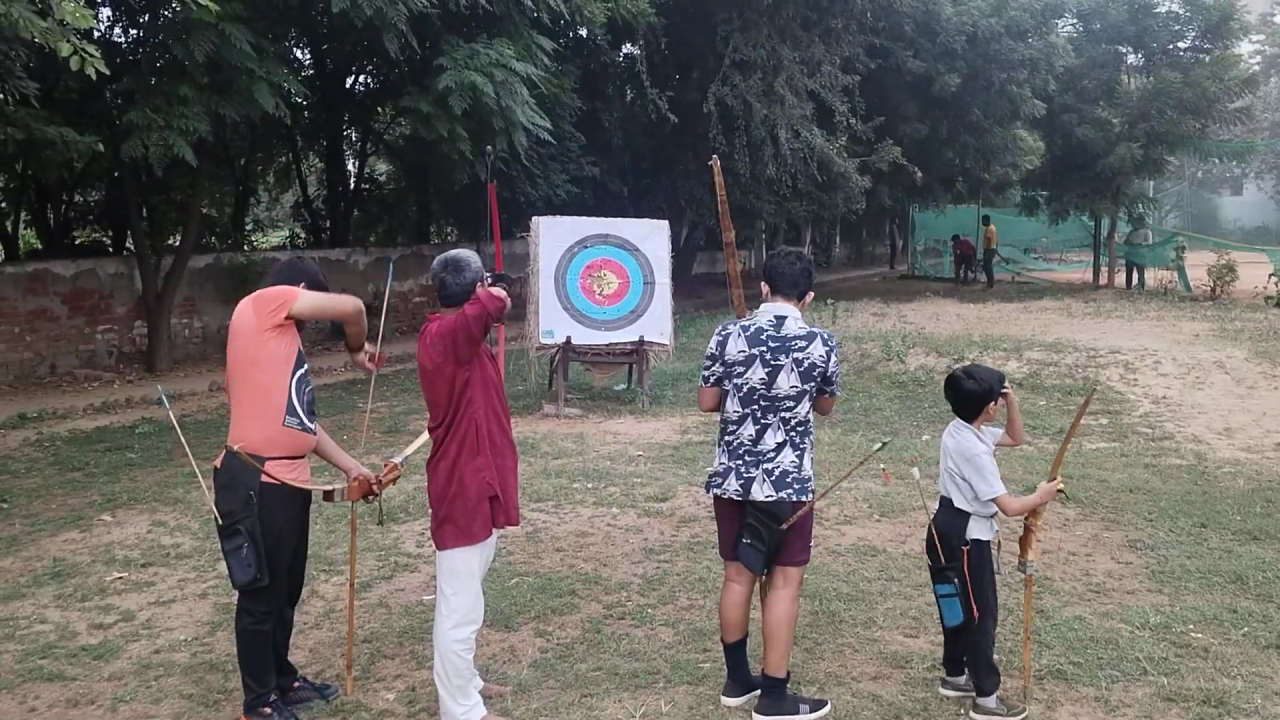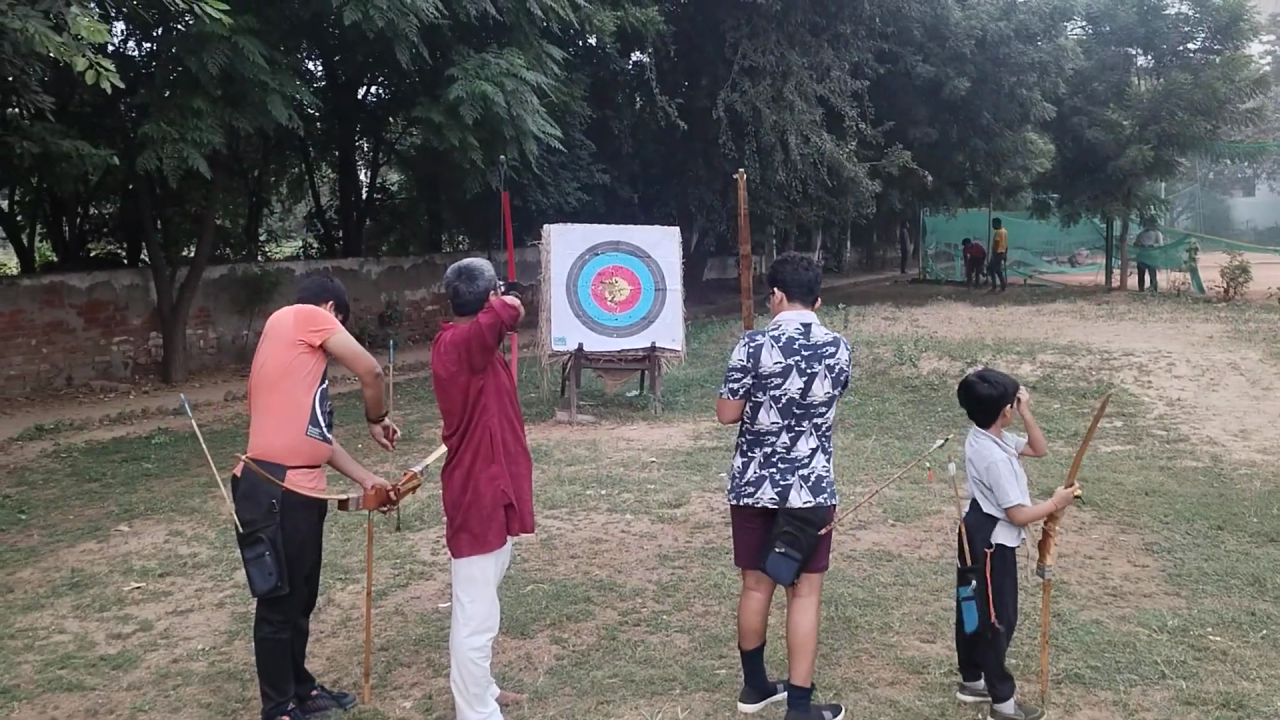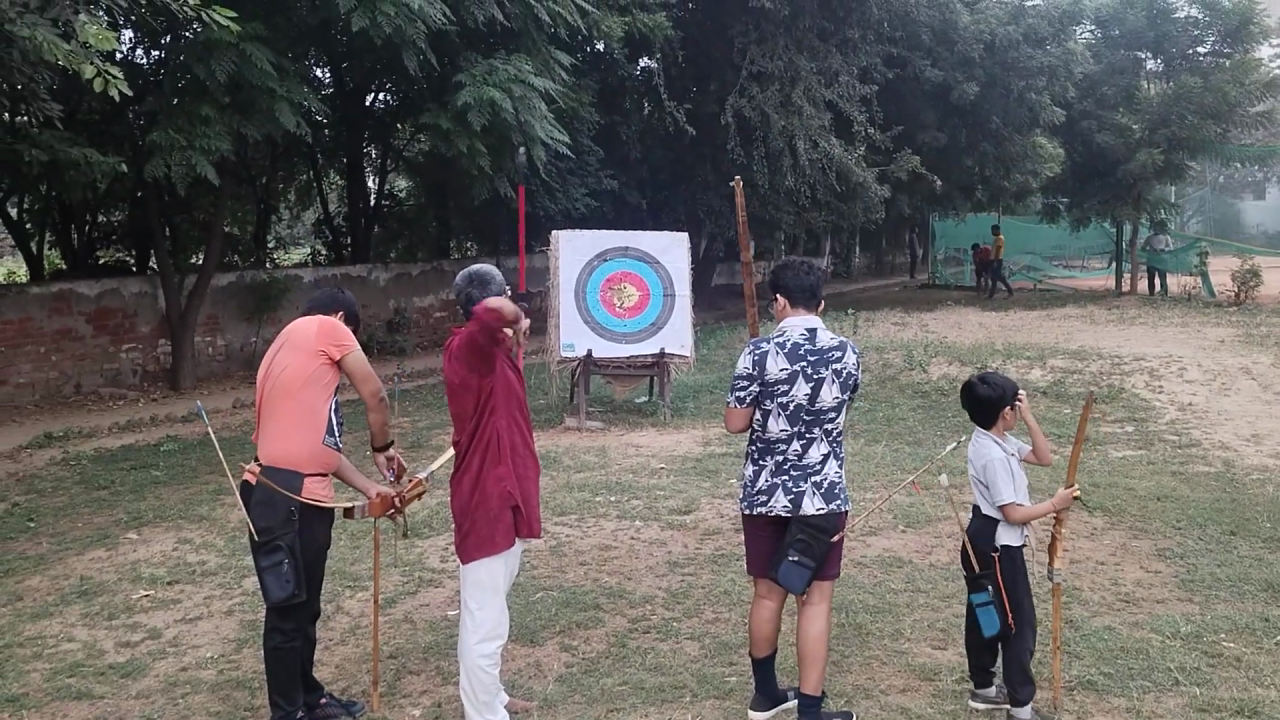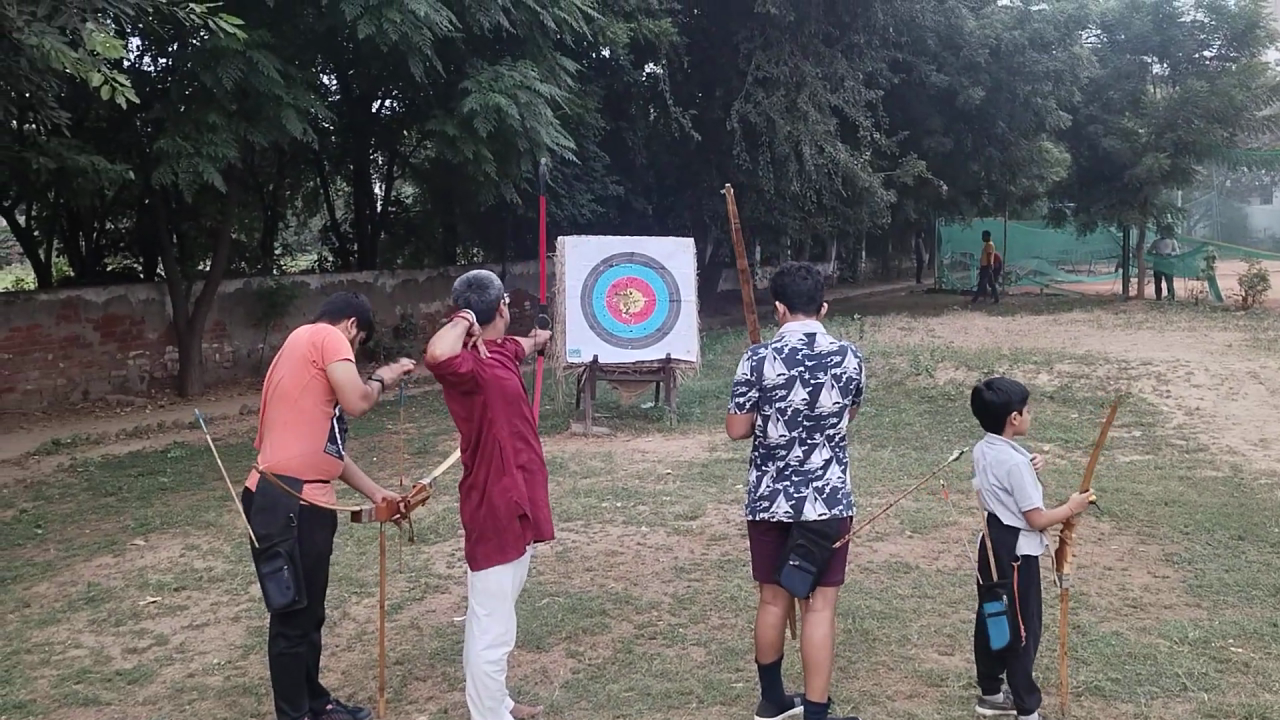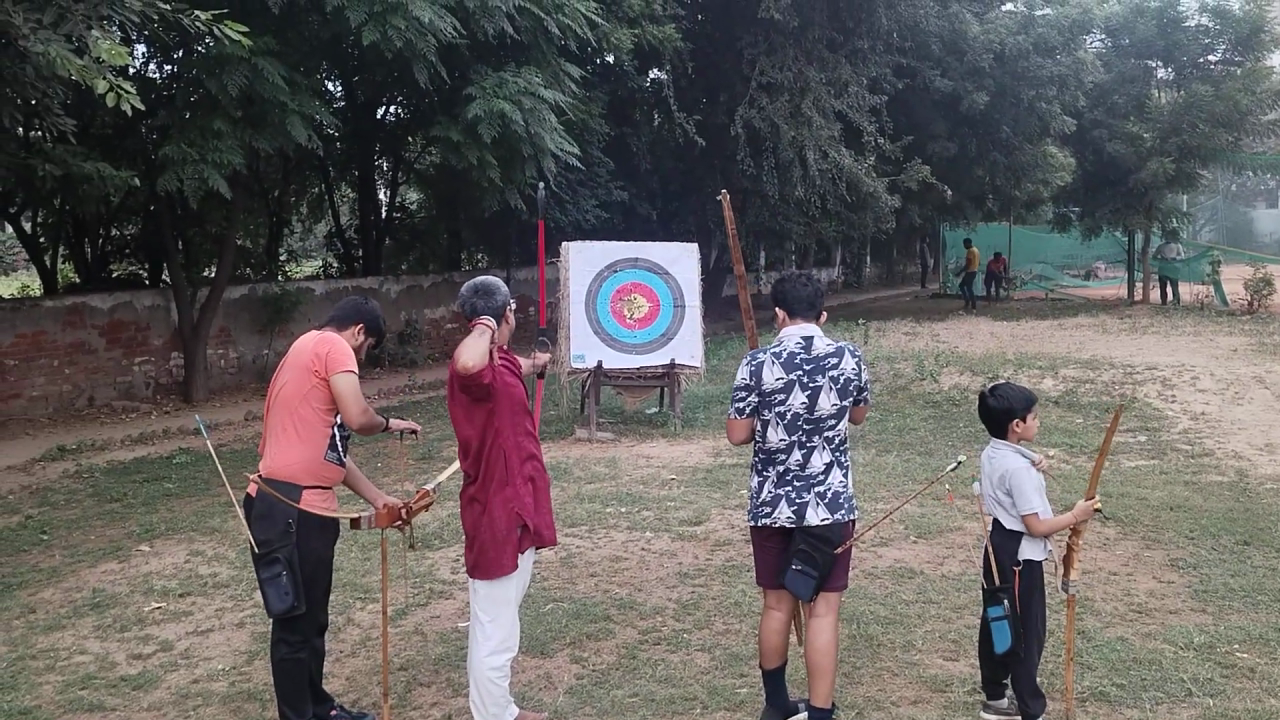
dt=0.5s
person 1, frame 1
left shoulder: (729, 335)
right shoulder: (820, 344)
left elbow: (707, 402)
right elbow: (825, 406)
left hip: (732, 477)
right hip: (786, 482)
left knee: (737, 575)
right knee: (785, 582)
left ankle: (738, 679)
person 1, frame 2
left shoulder: (755, 345)
right shoulder: (839, 349)
left elbow: (727, 414)
left hip: (754, 486)
right hip: (811, 489)
left knee: (756, 584)
right knee: (805, 591)
person 1, frame 3
left shoulder: (760, 352)
right shoulder: (847, 353)
left elbow: (735, 423)
left hip: (766, 493)
right hip: (823, 495)
left knee: (767, 593)
right knee: (816, 599)
person 1, frame 4
left shoulder: (759, 358)
right shoulder: (849, 357)
left elbow: (737, 429)
left hip: (769, 499)
right hip: (826, 501)
left knee: (773, 598)
right knee: (820, 604)
person 1, frame 5
left shoulder: (757, 363)
right shoulder: (848, 358)
left elbow: (737, 434)
left hip: (771, 504)
right hip: (829, 504)
left knee: (776, 604)
right knee: (823, 610)
person 2, frame 1
left shoulder: (448, 333)
right shoulder: (448, 334)
right elbow: (492, 303)
right wrist: (493, 298)
left hip: (471, 480)
right hip: (465, 486)
left knee: (461, 598)
right knee: (460, 605)
left ankle: (462, 682)
person 2, frame 2
left shoulder: (463, 341)
right shoulder: (462, 342)
right elbow: (509, 310)
right wrist: (505, 306)
left hip: (486, 487)
right hip: (479, 493)
left knee: (477, 604)
right knee: (476, 613)
person 2, frame 3
left shoulder: (479, 347)
right shoulder: (472, 346)
right elbow: (494, 310)
left wrist: (511, 338)
right wrist: (514, 318)
left hip: (495, 493)
right hip: (488, 498)
left knee: (484, 612)
right knee: (485, 619)
person 2, frame 4
left shoulder: (496, 351)
right shoulder: (469, 363)
right elbow: (437, 355)
left wrist: (534, 341)
right wrist: (463, 323)
left hip: (509, 504)
right hip: (497, 508)
left knee: (491, 619)
right knee: (492, 626)
person 2, frame 5
left shoulder: (495, 361)
right shoulder: (480, 368)
right elbow: (466, 363)
left wrist: (531, 364)
right wrist: (485, 329)
left hip: (511, 509)
right hip: (500, 515)
left knee: (497, 626)
right knee: (495, 633)
person 3, frame 1
left shoulder: (281, 337)
right shoulder: (260, 307)
left elbow: (300, 419)
right elbow: (351, 308)
left wrist: (351, 466)
right wrist: (357, 348)
left hip: (287, 482)
right hip: (256, 483)
left knee: (286, 591)
right knee: (261, 595)
left ankle: (282, 680)
person 3, frame 2
left shoulder: (293, 340)
right shoulder: (302, 317)
left elbow: (314, 431)
right elbow: (369, 371)
left wrist: (366, 478)
right wrist: (378, 419)
left hip: (298, 490)
right hip: (274, 490)
left knee: (300, 598)
right knee: (279, 602)
person 3, frame 3
left shoulder: (286, 349)
right shoulder: (326, 328)
right elbow: (374, 396)
left wrist: (369, 487)
right wrist: (383, 447)
left hip: (299, 496)
right hip: (287, 496)
left knee: (304, 606)
right knee: (288, 610)
person 3, frame 4
left shoulder: (304, 348)
right shoulder: (327, 337)
right elbow: (356, 403)
left wrist: (375, 491)
right wrist: (382, 378)
left hip: (301, 502)
right hip: (287, 502)
left knee: (308, 612)
right knee: (293, 616)
person 3, frame 5
left shoulder: (311, 352)
right shoulder: (331, 346)
left elbow: (330, 448)
right elbow: (357, 418)
left wrist: (378, 498)
right wrist: (389, 423)
left hip: (305, 508)
right hip: (288, 508)
left knee: (312, 618)
right knee: (296, 622)
person 4, frame 1
left shoulder: (958, 430)
right shoulder: (974, 451)
left elbow: (1015, 437)
right elbow: (1008, 506)
left wrist: (1012, 402)
right wrist: (1040, 496)
left hip: (946, 529)
right hip: (966, 536)
right knee: (981, 615)
left ankle: (955, 676)
person 4, frame 2
left shoulder: (985, 437)
right shoulder: (995, 457)
left elbow: (1039, 449)
right elbow: (1017, 515)
left wrist: (1027, 414)
right wrist: (1055, 503)
left hip: (976, 535)
right hip: (993, 543)
left knee: (973, 611)
right knee: (998, 620)
left ankle: (971, 681)
person 4, frame 3
left shoulder: (995, 440)
right shoulder: (994, 456)
left elbow: (1044, 458)
right elbow: (1013, 513)
left wrist: (1029, 417)
right wrist: (1055, 504)
left hip: (981, 540)
right hip: (999, 546)
left knee: (982, 616)
right knee: (1019, 624)
left ankle: (983, 688)
person 4, frame 4
left shoulder: (983, 450)
right shoulder: (1015, 462)
right elbow: (1036, 519)
left wrist: (1031, 465)
right wrist: (1071, 507)
left hip: (992, 543)
right hip: (1015, 552)
left knee: (991, 621)
right knee: (1022, 632)
person 4, frame 5
left shoulder: (992, 454)
right shoulder: (1018, 467)
right elbow: (1035, 526)
left wrist: (1034, 468)
right wrist: (1075, 516)
left hip: (999, 548)
right hip: (1020, 557)
left knee: (996, 626)
right knee: (1026, 636)
